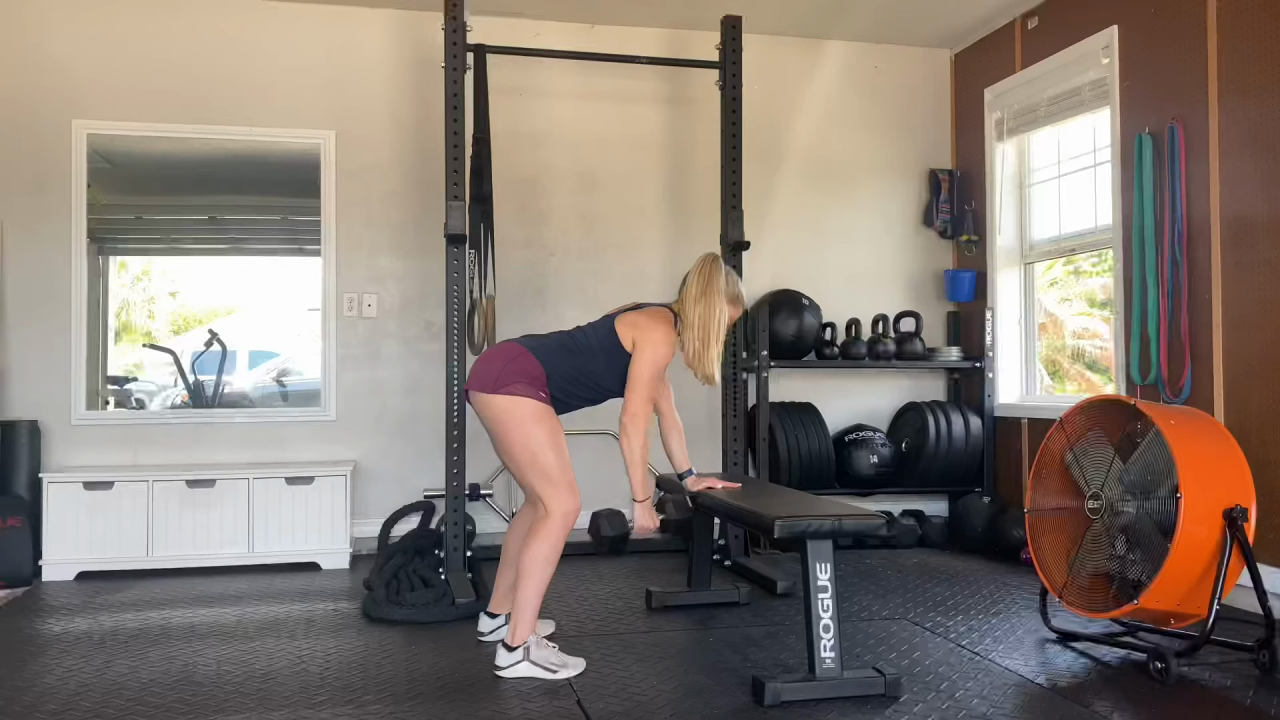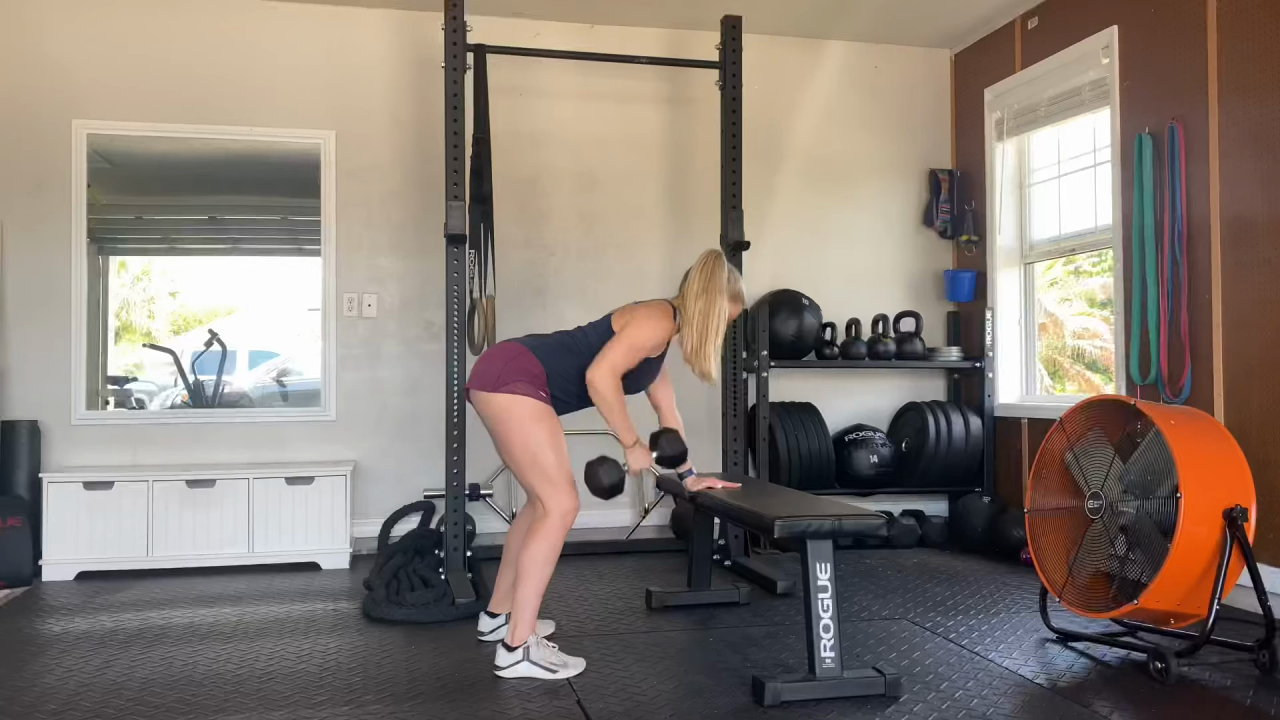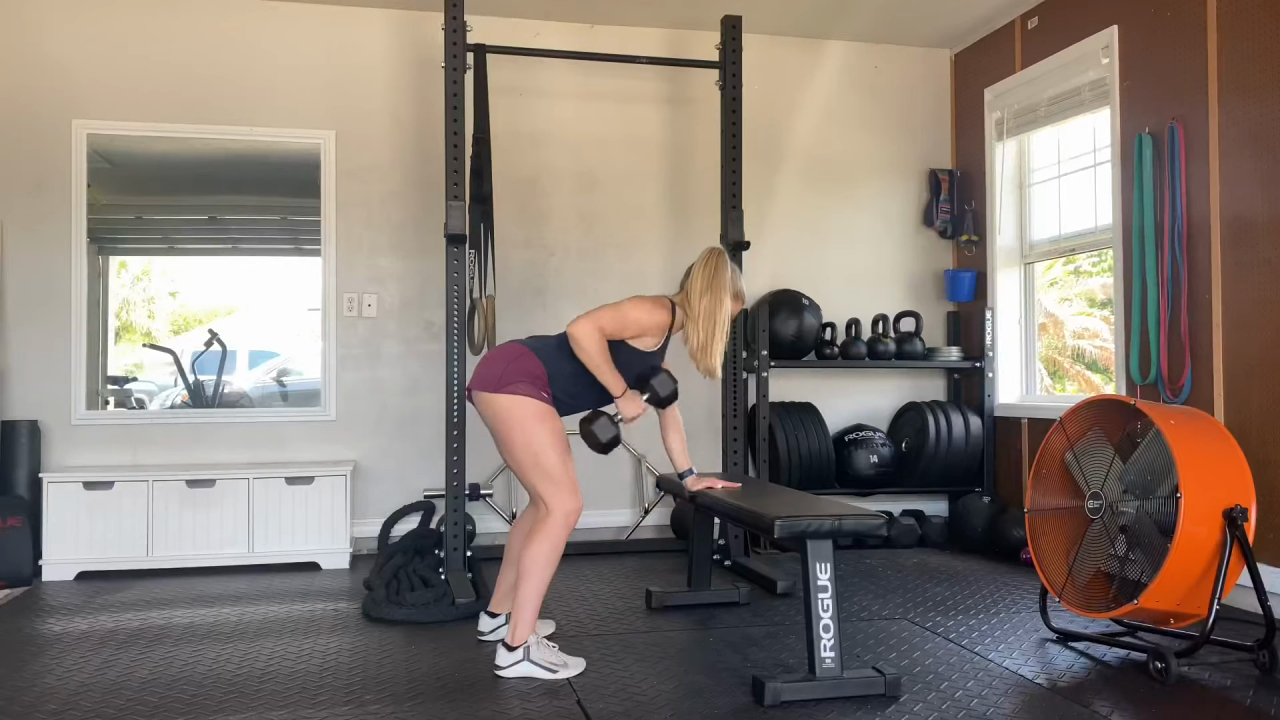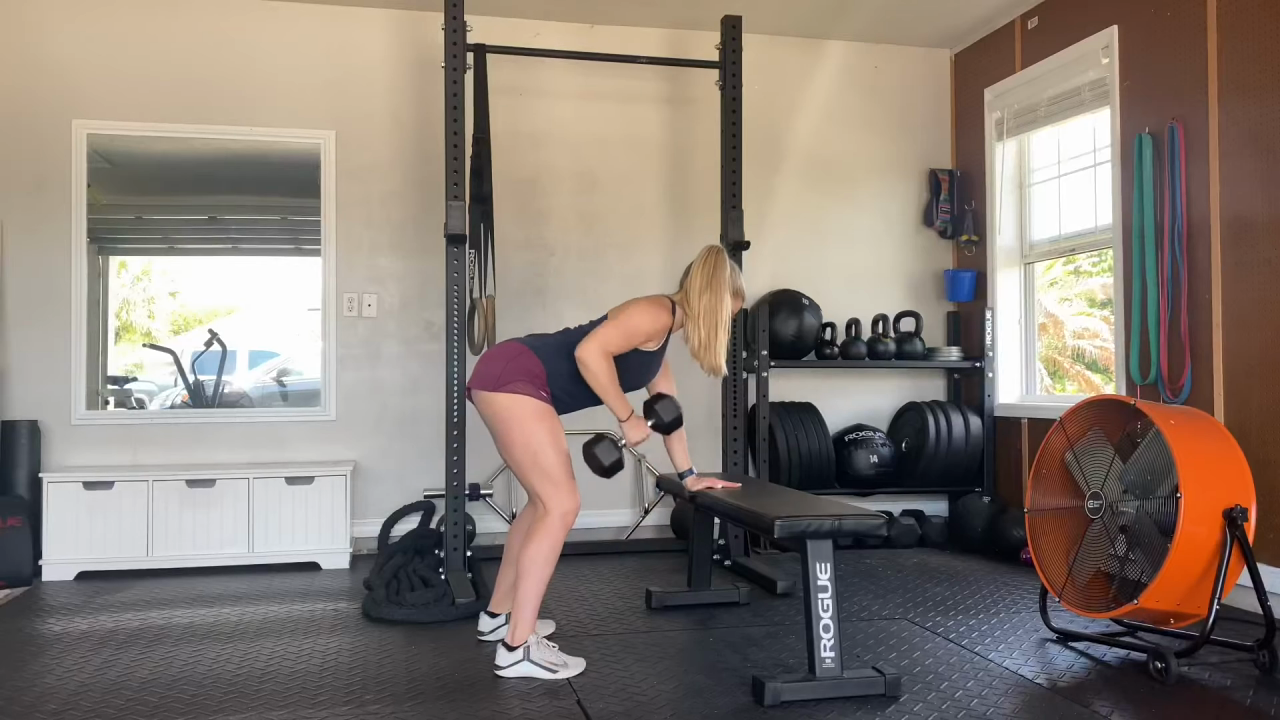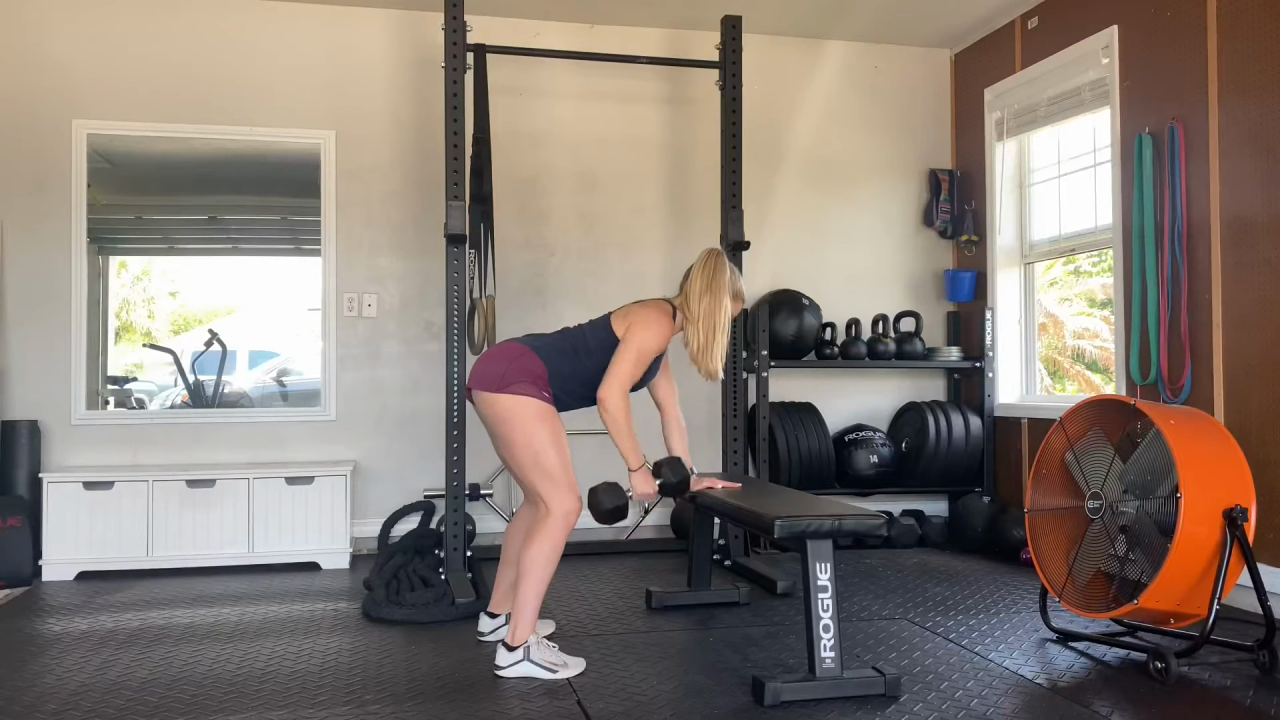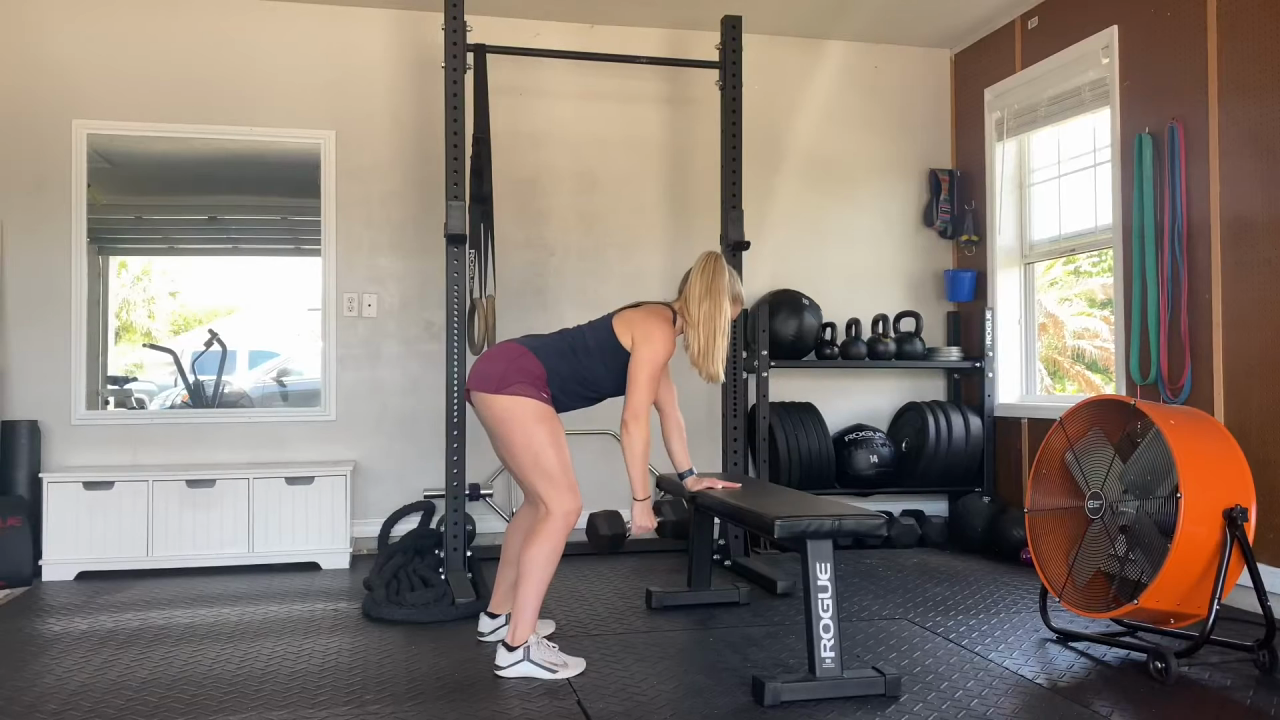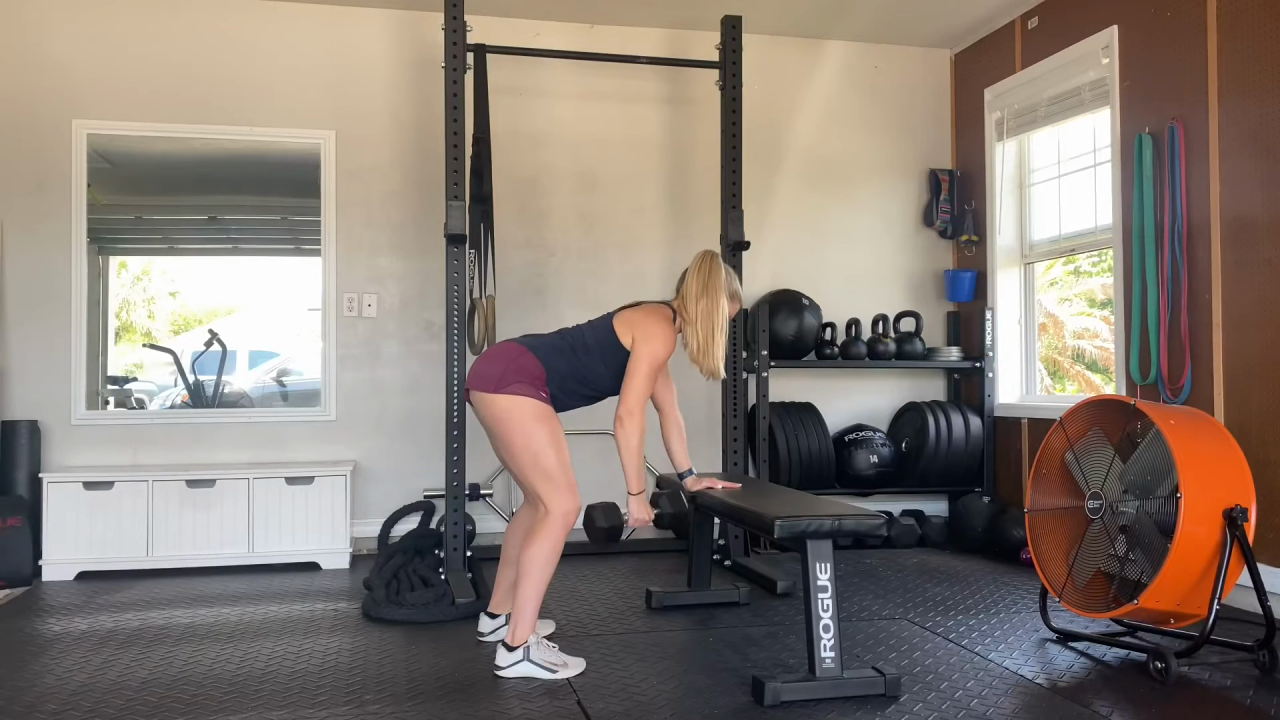
dt=0.2s
person 1, frame 1
left shoulder: (653, 324)
right shoulder: (660, 331)
left elbow: (665, 410)
right elbow: (634, 422)
left wrist: (688, 477)
right wrist: (642, 501)
left hip: (502, 377)
right hip: (512, 379)
left knee: (543, 502)
right knee: (561, 507)
left ankle: (498, 615)
right ankle: (518, 648)
person 1, frame 2
left shoulder: (656, 327)
right shoulder: (659, 321)
left elbow: (666, 408)
right elbow: (599, 376)
left wrist: (687, 475)
right wrist: (633, 446)
left hip: (504, 378)
right hip: (512, 378)
left knee: (545, 501)
right knee: (560, 507)
left ankle: (498, 615)
right ankle: (517, 648)
person 1, frame 3
left shoulder: (660, 331)
right shoulder: (656, 313)
left elbow: (666, 406)
right elbow: (581, 330)
left wrist: (688, 476)
right wrist: (622, 395)
left hip: (509, 381)
right hip: (515, 378)
left knee: (547, 502)
right knee: (563, 507)
left ankle: (499, 615)
right ankle: (518, 648)
person 1, frame 4
left shoulder: (660, 329)
right shoulder: (657, 313)
right elbow: (589, 351)
left wrist: (688, 476)
right wrist: (628, 419)
left hip: (507, 379)
right hip: (514, 377)
left knee: (546, 501)
right knee: (561, 506)
left ankle: (499, 615)
right ankle: (518, 648)
person 1, frame 5
left shoulder: (658, 327)
right shoulder: (657, 320)
left elbow: (669, 407)
right elbow: (609, 394)
left wrist: (687, 477)
right wrist: (637, 469)
left hip: (504, 377)
right hip: (515, 377)
left knee: (543, 501)
right knee: (562, 507)
left ankle: (498, 615)
right ankle: (518, 648)
person 1, frame 6
left shoulder: (656, 327)
right shoulder: (659, 329)
left elbow: (668, 409)
right elbow: (634, 419)
left wrist: (688, 477)
right wrist: (642, 500)
left hip: (501, 377)
right hip: (513, 380)
left knee: (542, 502)
right knee: (562, 507)
left ankle: (498, 615)
right ankle: (518, 647)
person 1, frame 7
left shoulder: (655, 325)
right shoulder: (659, 328)
left elbow: (667, 408)
right elbow: (629, 416)
left wrist: (688, 477)
right wrist: (637, 495)
left hip: (502, 377)
right hip: (513, 379)
left knee: (541, 502)
right knee: (561, 508)
left ankle: (498, 615)
right ankle: (518, 647)
